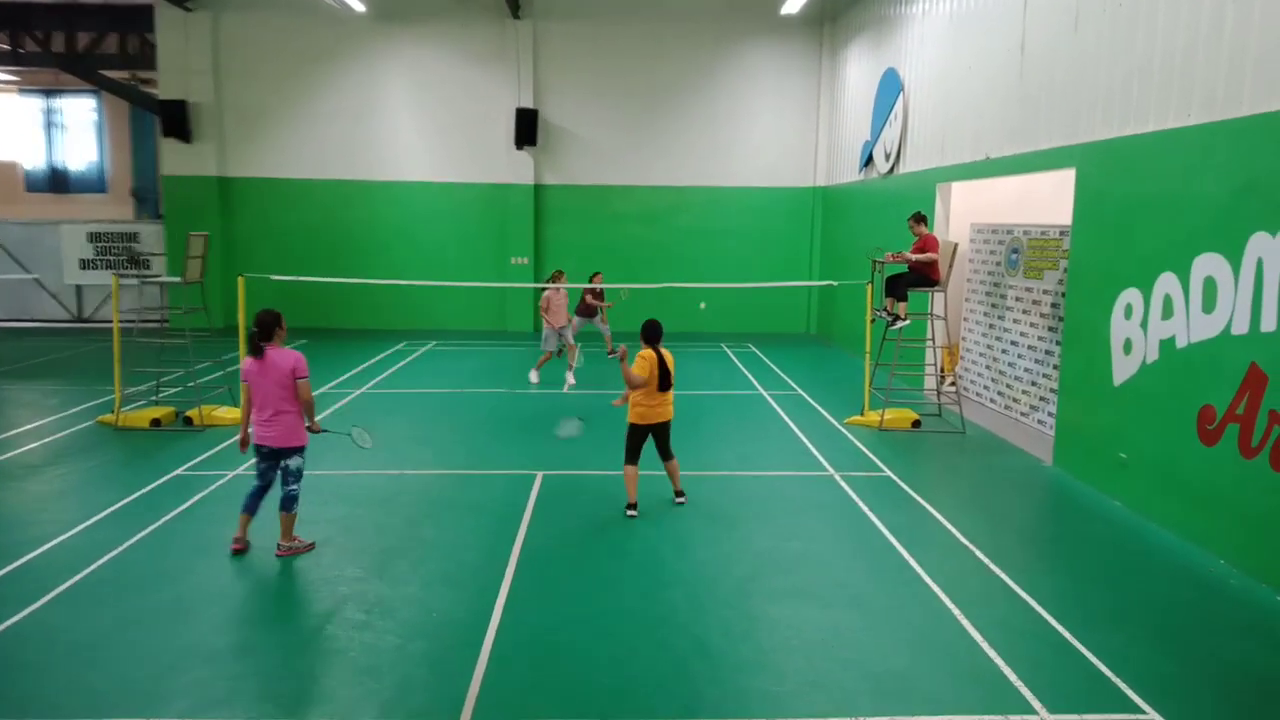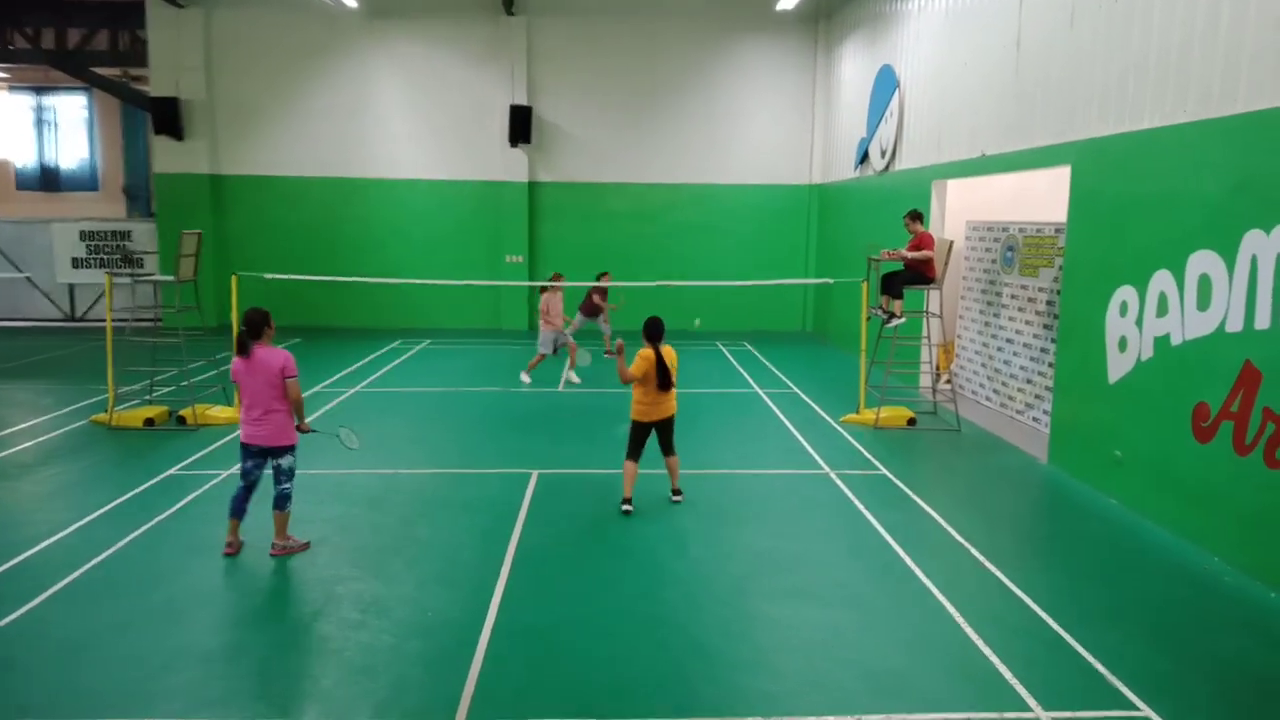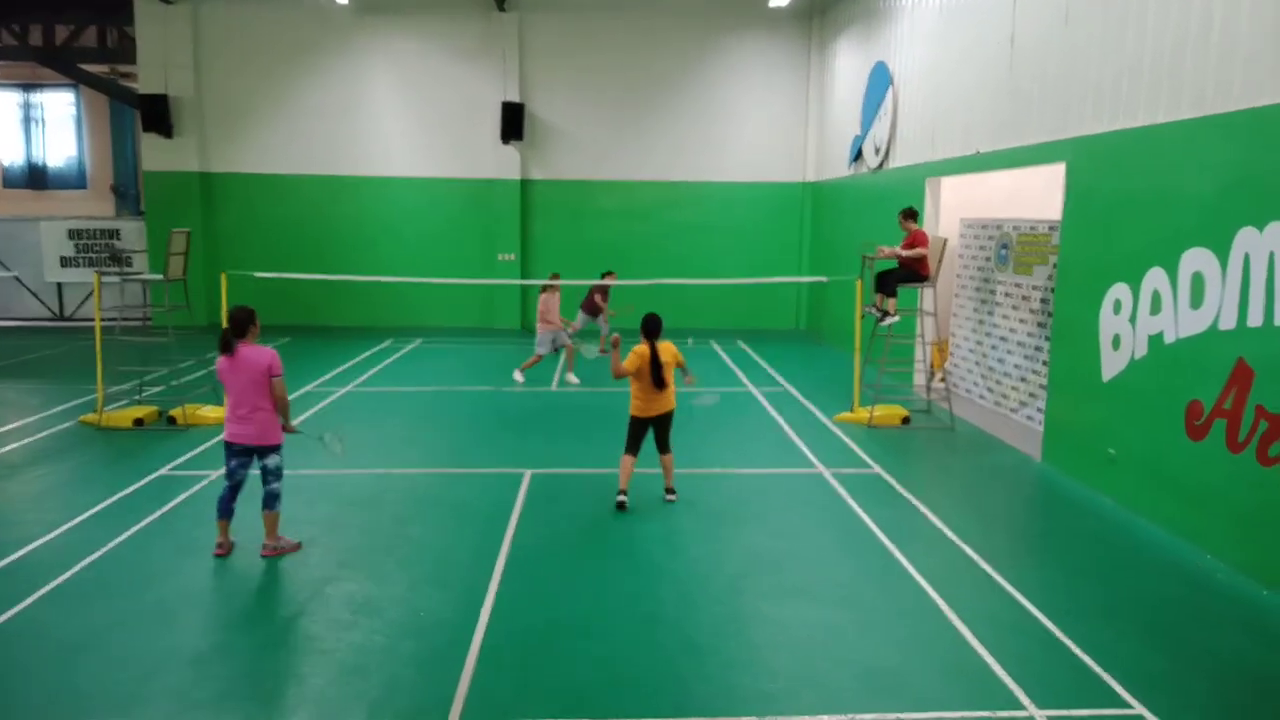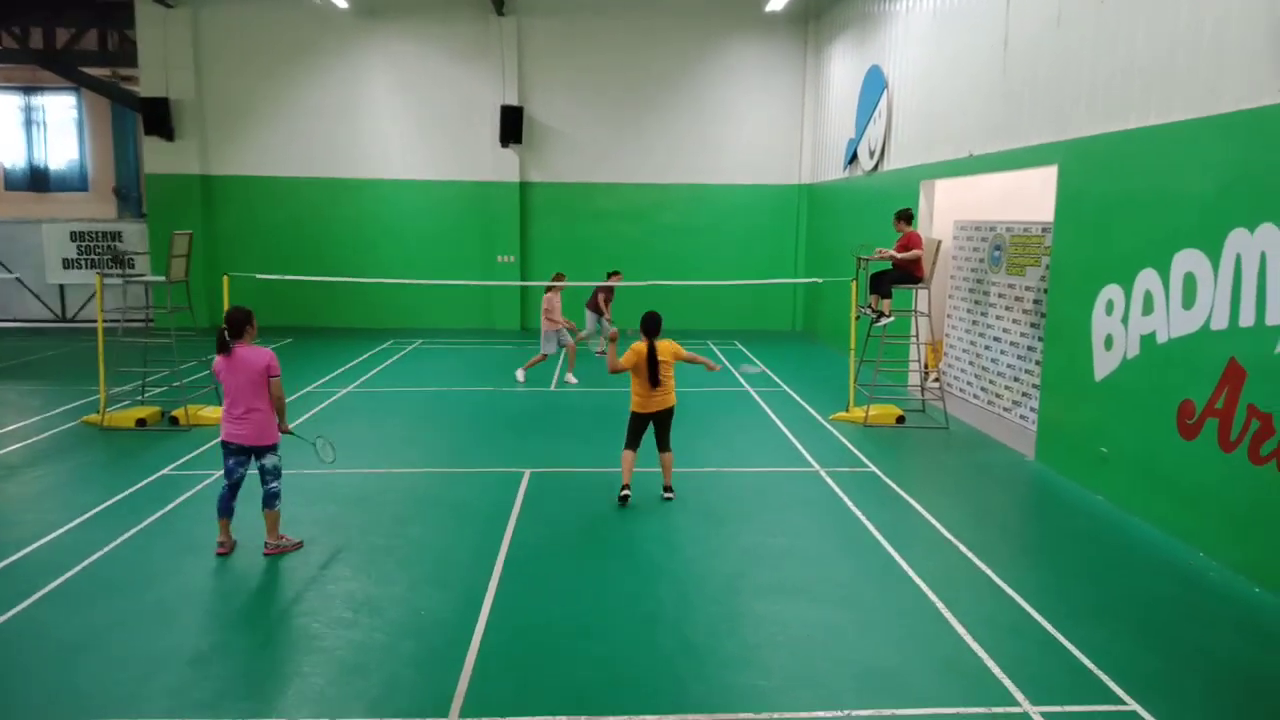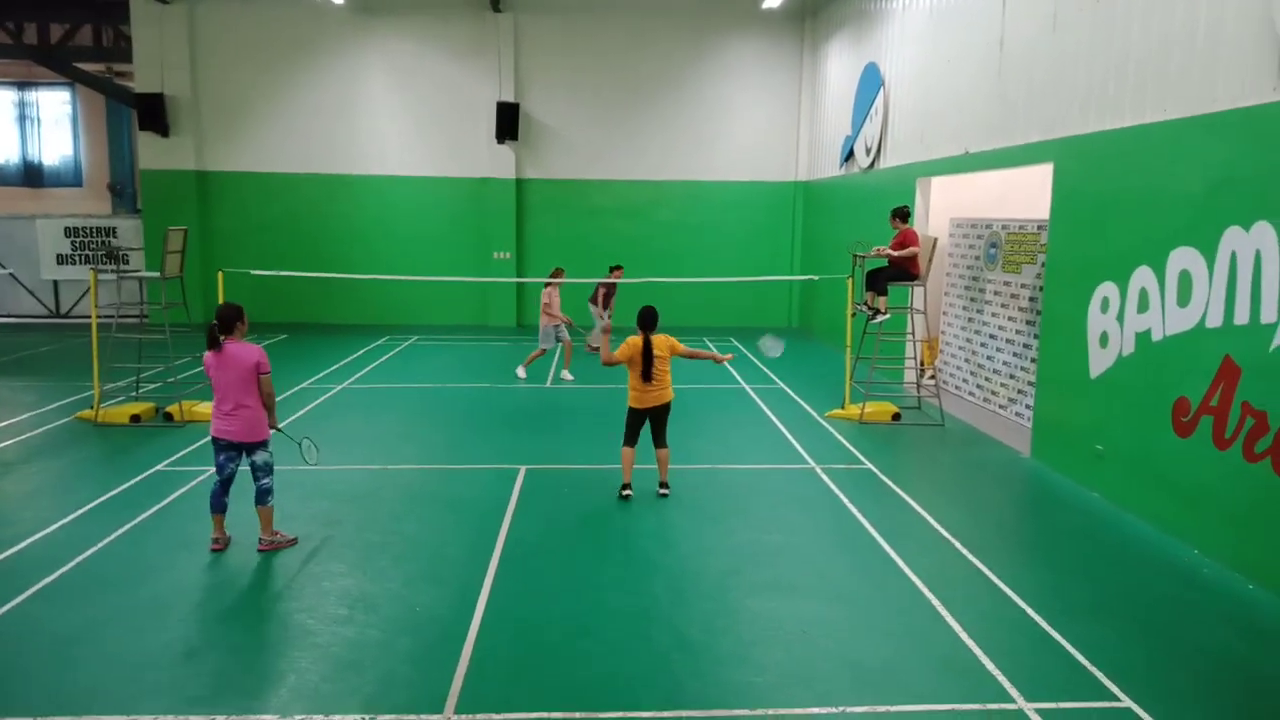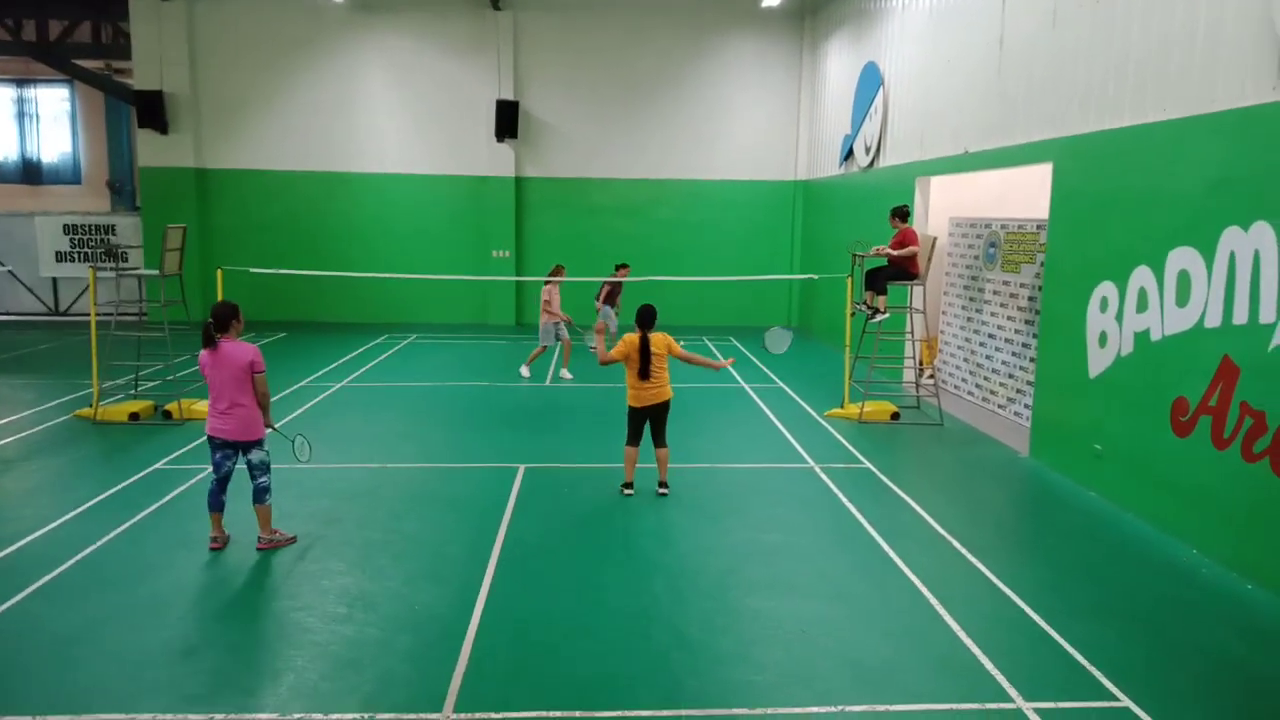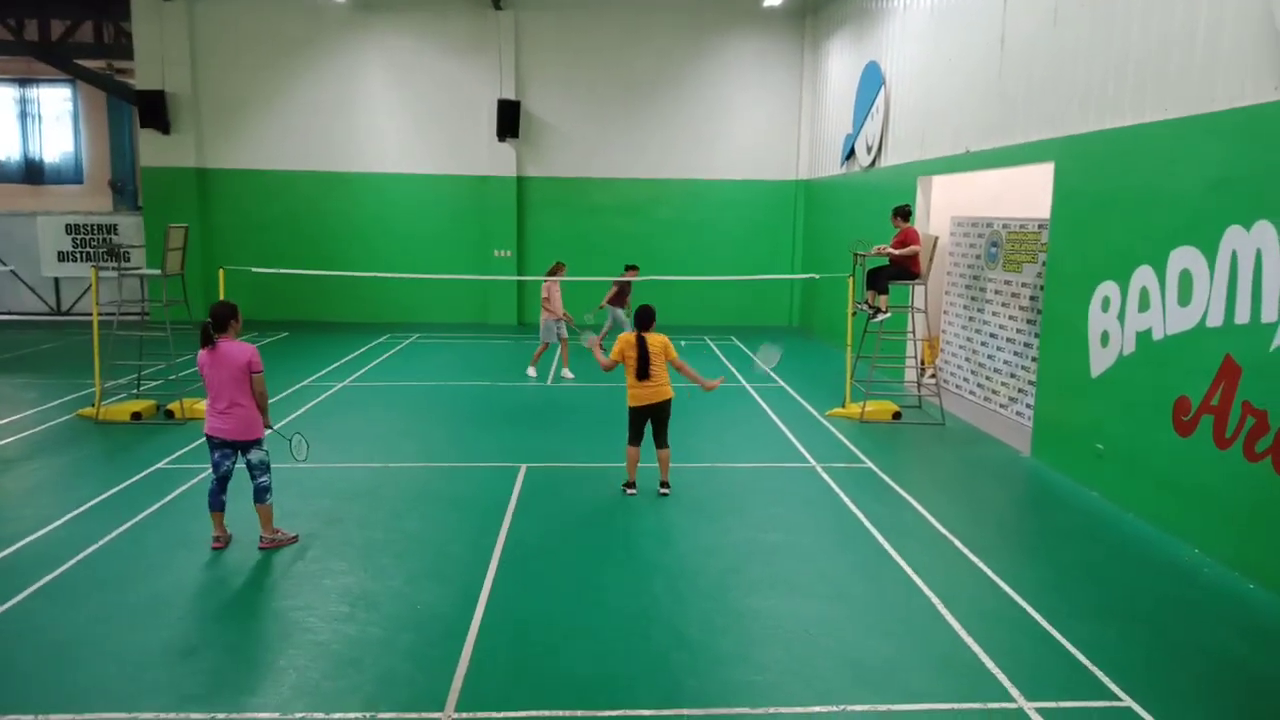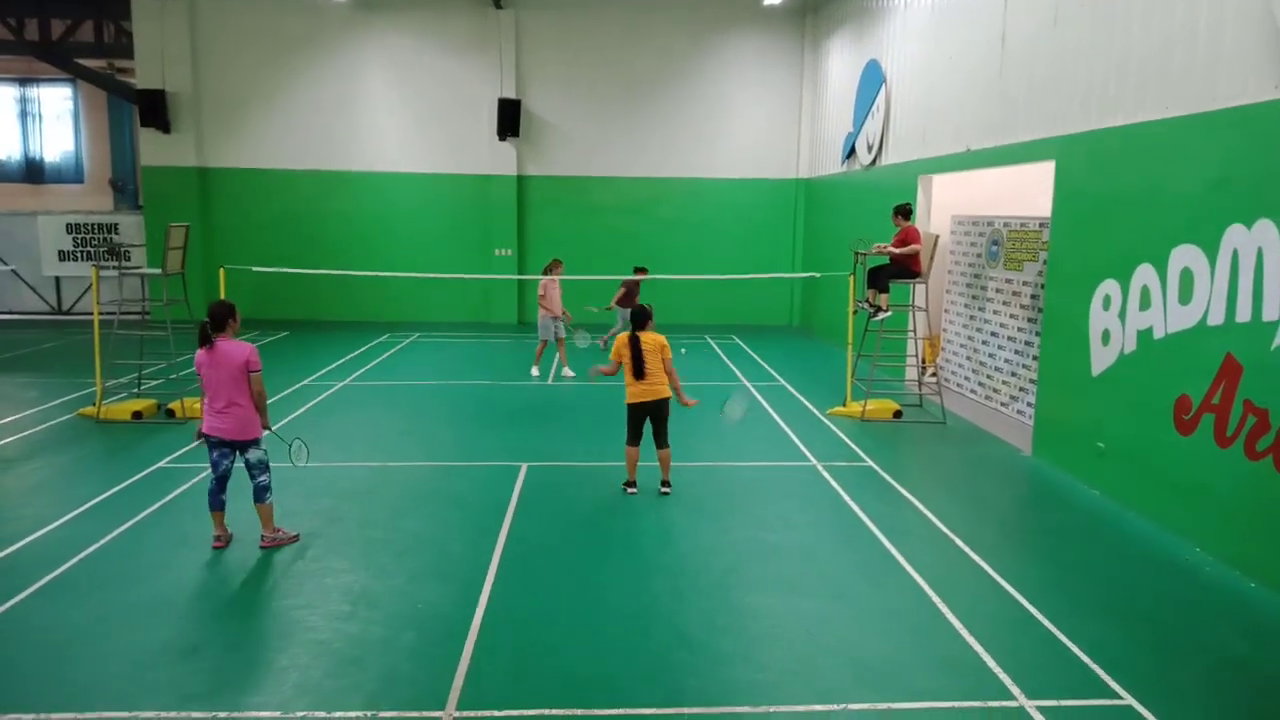
dt=0.1s
person 1, frame 1
left shoulder: (249, 362)
right shoulder: (295, 359)
left elbow: (247, 401)
right elbow: (306, 398)
left wrist: (244, 431)
right wrist: (312, 422)
left hip: (262, 436)
right hip: (291, 436)
left knee: (261, 484)
right knee: (290, 486)
left ankle: (240, 536)
right ankle: (286, 542)
person 1, frame 2
left shoulder: (238, 362)
right shoulder: (283, 357)
left elbow: (243, 398)
right elbow: (294, 397)
right wrist: (301, 422)
left hip: (251, 435)
right hip: (281, 435)
left knee: (246, 485)
right knee: (283, 486)
left ankle: (232, 540)
right ankle: (280, 541)
person 1, frame 3
left shoulder: (223, 360)
right shoulder: (268, 356)
left elbow: (233, 394)
right elbow: (280, 396)
right wrist: (286, 421)
left hip: (235, 434)
right hip: (266, 434)
left knee: (231, 485)
right knee: (271, 485)
left ankle: (222, 541)
right ankle: (271, 542)
person 1, frame 4
left shoulder: (219, 360)
right shoulder: (266, 356)
right elbow: (277, 396)
right wrist: (282, 421)
left hip: (232, 434)
right hip: (264, 434)
left knee: (230, 485)
right knee: (271, 484)
left ankle: (224, 540)
right ankle: (273, 540)
person 1, frame 5
left shoulder: (210, 356)
right shoulder: (256, 353)
right elbow: (267, 393)
right wrist: (271, 417)
left hip: (222, 430)
right hip: (253, 430)
left knee: (222, 481)
right knee: (263, 481)
left ankle: (218, 536)
right ankle: (267, 536)
person 1, frame 6
left shoulder: (205, 355)
right shoulder: (250, 352)
right elbow: (261, 392)
right wrist: (266, 416)
left hip: (217, 429)
right hip: (249, 429)
left knee: (219, 480)
right knee: (261, 479)
left ankle: (217, 535)
right ankle: (266, 535)
person 1, frame 7
left shoulder: (203, 354)
right shoulder: (249, 352)
left elbow: (214, 388)
right elbow: (259, 392)
right wrist: (265, 417)
left hip: (216, 429)
right hip: (247, 428)
left knee: (219, 479)
right knee: (261, 479)
left ankle: (219, 534)
right ankle: (268, 534)
person 1, frame 8
left shoulder: (201, 354)
right shoulder: (247, 351)
left elbow: (204, 392)
right elbow: (258, 391)
left wrist: (201, 422)
right wrist: (264, 417)
left hip: (214, 429)
right hip: (245, 428)
left knee: (218, 479)
right knee: (260, 478)
left ankle: (220, 533)
right ankle: (269, 533)
person 2, frame 1
left shoulder: (644, 356)
right shoulder: (666, 355)
left elbow: (634, 383)
left wrist: (623, 361)
right wrist: (628, 395)
left hip: (641, 417)
right hip: (664, 415)
left knee: (631, 460)
right knee: (666, 453)
left ankle: (632, 504)
right ankle: (678, 492)
person 2, frame 2
left shoulder: (644, 355)
right shoulder: (670, 352)
left elbow: (627, 379)
left wrist: (619, 355)
left hip: (642, 414)
right hip: (667, 412)
left knee: (632, 456)
right knee: (668, 449)
left ankle: (627, 499)
right ankle: (676, 490)
person 2, frame 3
left shoulder: (639, 352)
right shoulder: (670, 348)
left elbow: (618, 373)
right elbow: (681, 364)
left wrist: (615, 348)
right wrist: (687, 374)
left hip: (641, 410)
right hip: (666, 407)
left knee: (630, 451)
right knee: (664, 447)
left ankle: (622, 491)
right ankle: (670, 489)
person 2, frame 4
left shoulder: (637, 349)
right shoulder: (669, 346)
left elbow: (614, 369)
right elbow: (691, 357)
left wrist: (612, 343)
right wrist: (708, 363)
left hip: (641, 407)
right hip: (666, 405)
left knee: (630, 446)
right knee: (664, 445)
left ankle: (626, 486)
right ankle: (668, 488)
person 2, frame 5
left shoulder: (632, 343)
right shoulder: (666, 341)
left elbow: (607, 360)
right elbow: (690, 353)
left wrist: (605, 336)
right wrist: (716, 356)
left hip: (638, 402)
right hip: (663, 400)
left knee: (629, 442)
right knee: (660, 441)
left ankle: (626, 485)
right ankle: (663, 484)
person 2, frame 6
left shoulder: (628, 340)
right shoulder: (664, 339)
left elbow: (604, 360)
right elbow: (688, 357)
left wrist: (600, 336)
right wrist: (715, 364)
left hip: (638, 401)
right hip: (662, 398)
left knee: (632, 441)
right knee: (660, 440)
left ankle: (628, 484)
right ankle: (663, 483)
person 2, frame 7
left shoulder: (625, 340)
right shoulder: (662, 340)
left elbow: (607, 366)
right elbow: (680, 366)
left wrist: (595, 349)
right wrist: (703, 383)
left hip: (638, 400)
right hip: (662, 398)
left knee: (634, 440)
right knee: (661, 440)
left ankle: (631, 483)
right ankle: (664, 483)
person 2, frame 8
left shoulder: (622, 340)
right shoulder: (659, 340)
left elbow: (613, 370)
right elbow: (670, 371)
left wrist: (599, 369)
right wrist: (681, 396)
left hip: (635, 398)
right hip: (659, 396)
left knee: (633, 439)
right knee: (662, 440)
left ankle: (631, 482)
right ankle: (665, 482)
